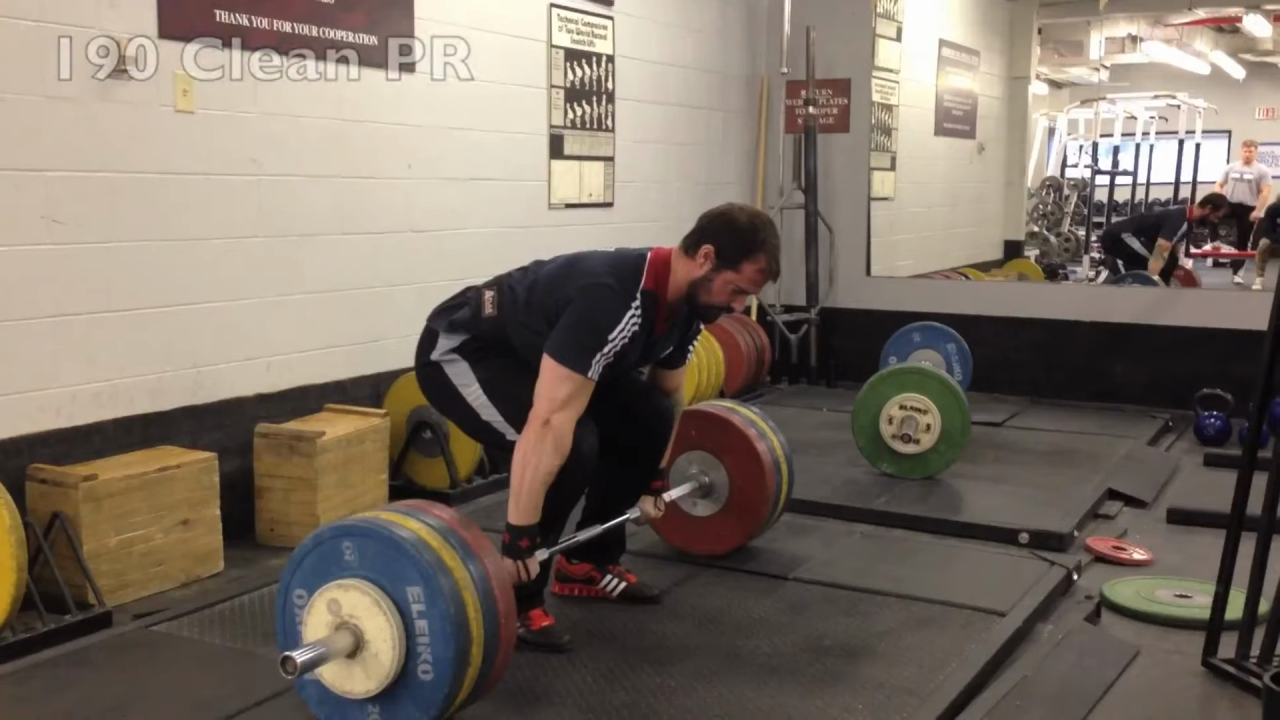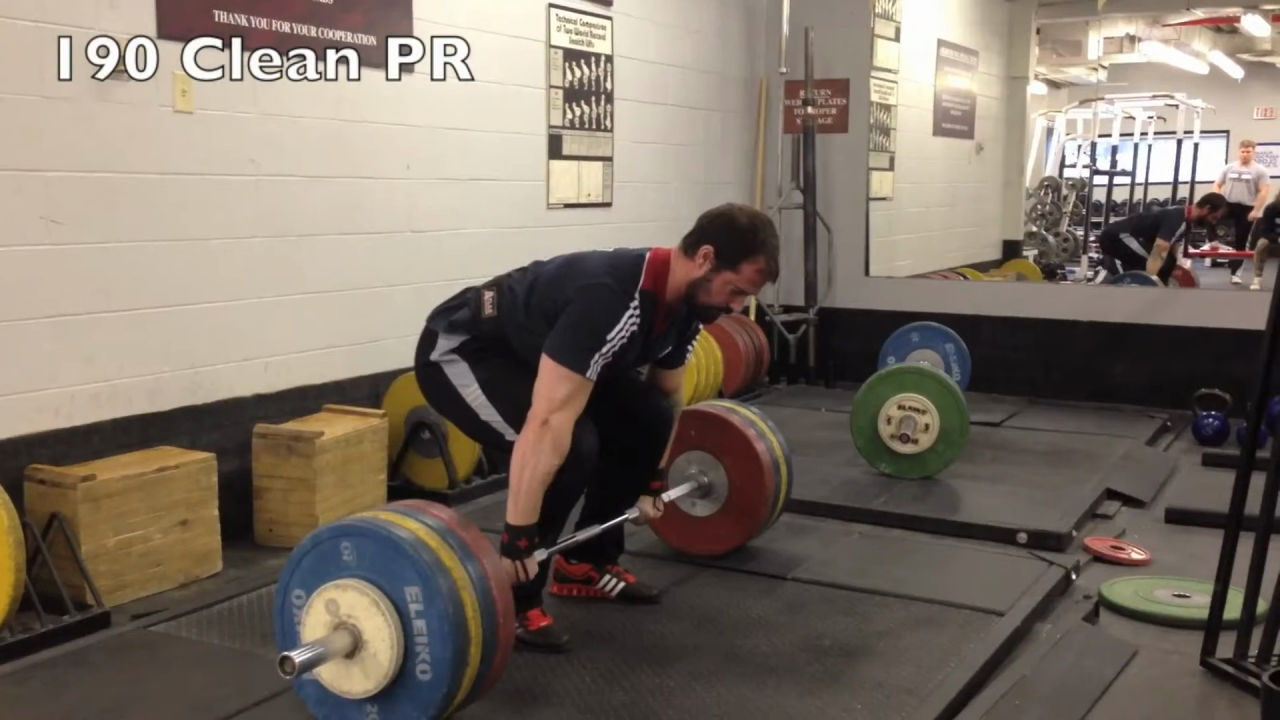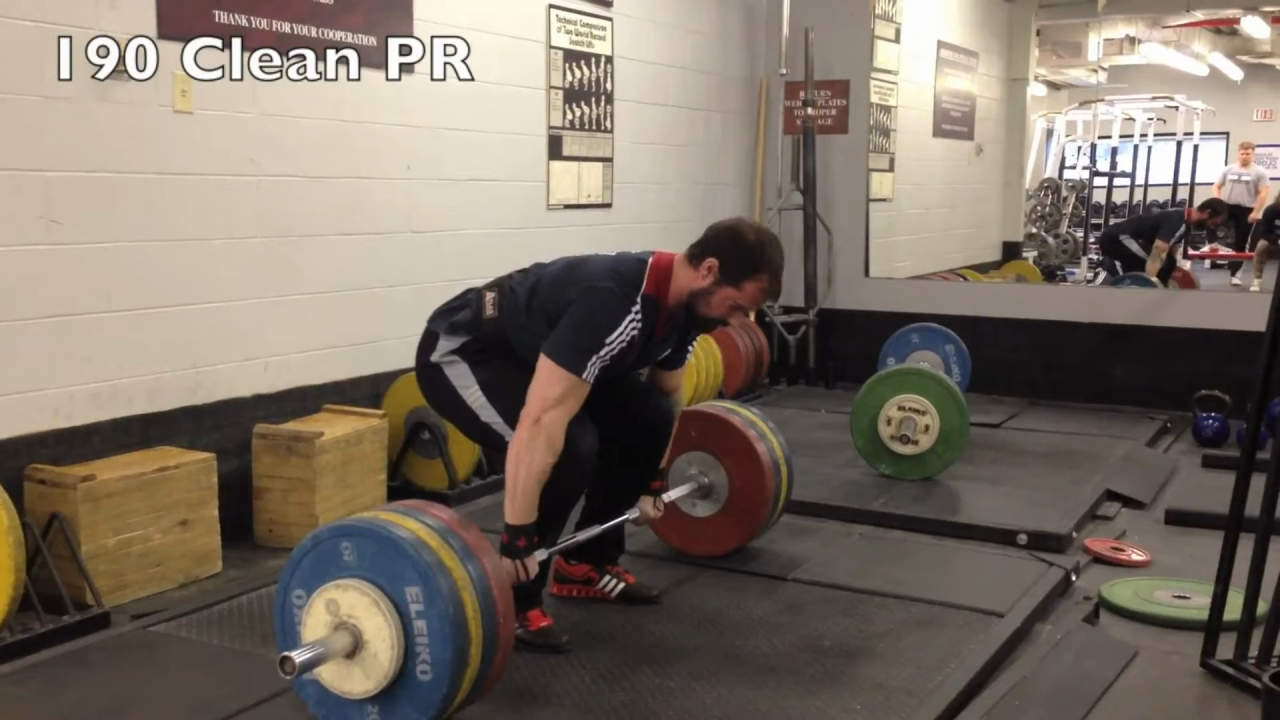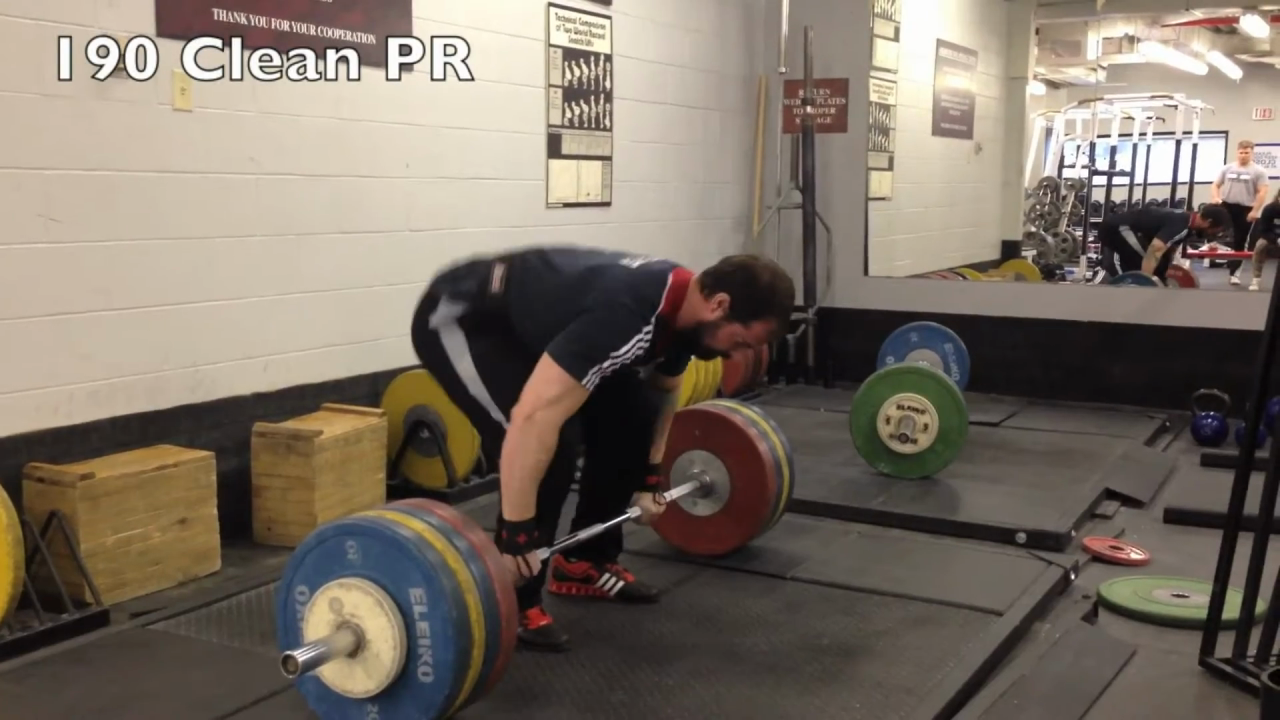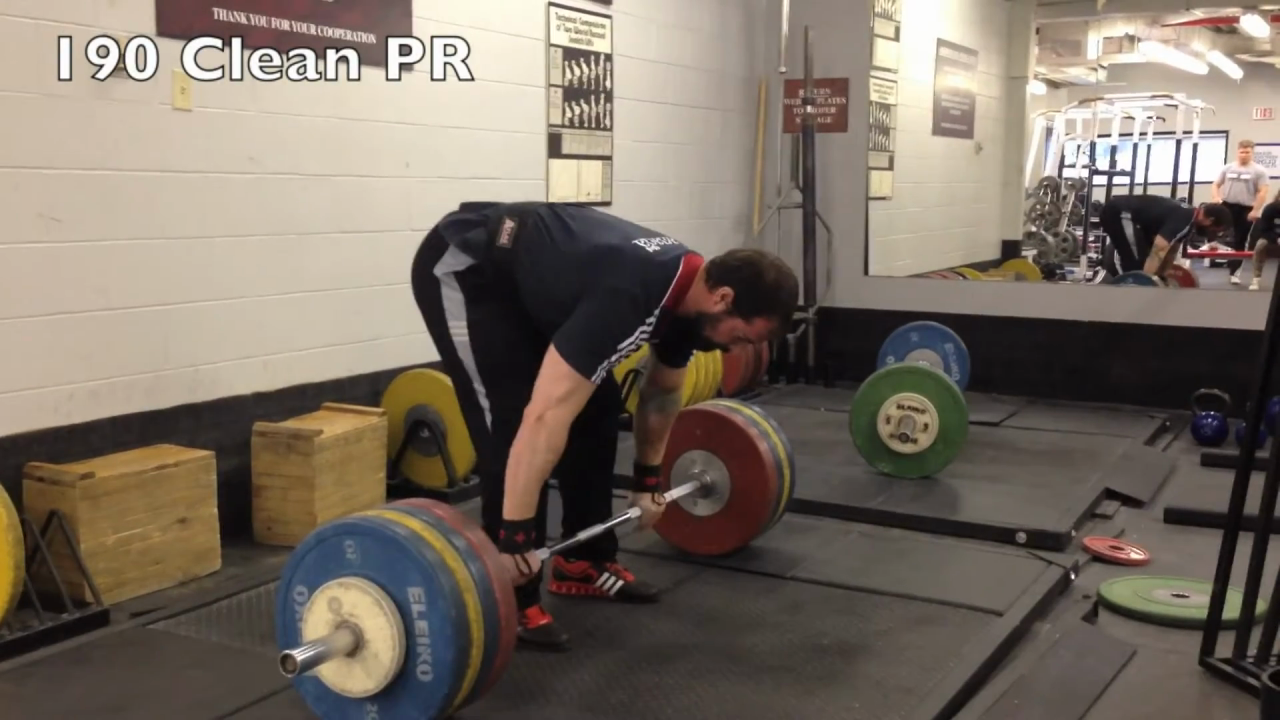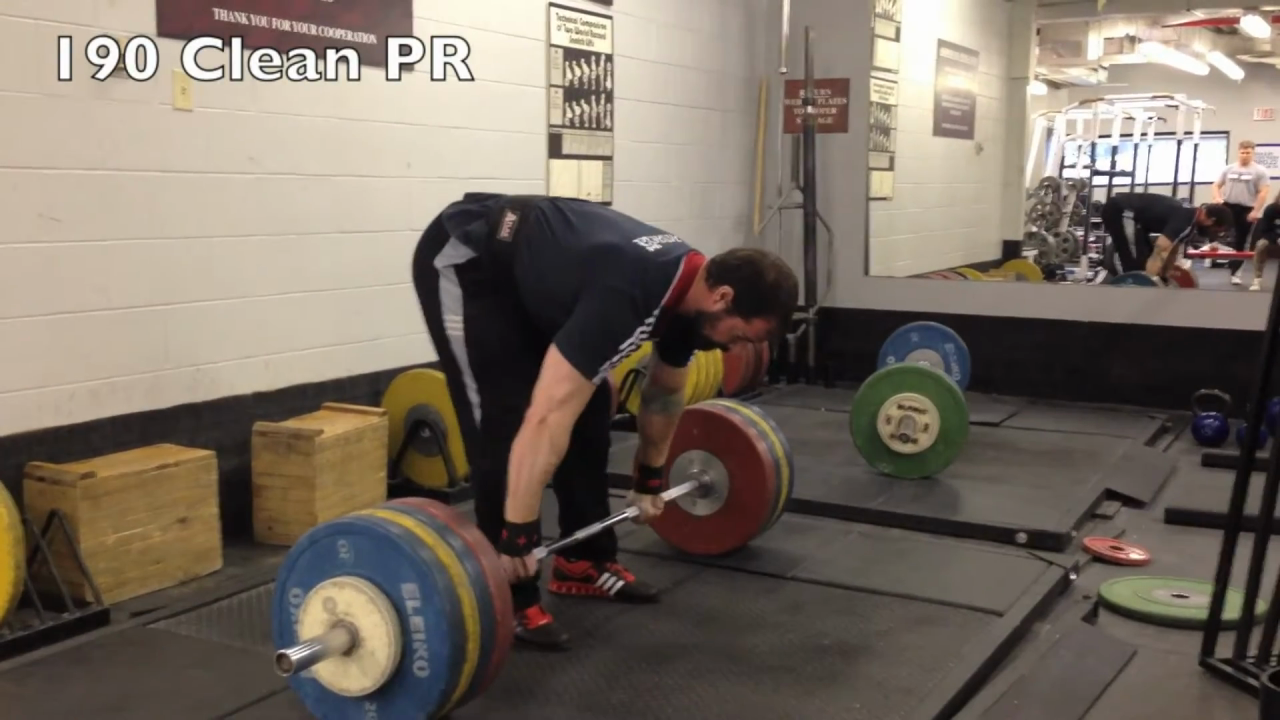
dt=0.3s
person 1, frame 1
left shoulder: (684, 303)
right shoulder: (610, 297)
left elbow: (667, 394)
right elbow: (551, 421)
left wrist: (652, 483)
right wrist: (518, 540)
left hip: (529, 351)
right hip: (460, 351)
left knee: (648, 418)
right knee: (574, 445)
left ankle: (587, 563)
right ankle: (513, 597)
person 1, frame 2
left shoulder: (682, 303)
right shoulder: (608, 297)
left elbow: (666, 393)
right elbow: (548, 422)
left wrist: (652, 482)
right wrist: (517, 539)
left hip: (528, 351)
right hip: (460, 352)
left knee: (648, 418)
right knee: (572, 447)
left ankle: (586, 562)
right ankle: (511, 599)
person 1, frame 3
left shoulder: (678, 298)
right shoulder: (612, 303)
left elbow: (666, 393)
right elbow: (540, 421)
left wrist: (651, 484)
right wrist: (517, 540)
left hip: (527, 350)
right hip: (459, 353)
left knee: (649, 418)
right knee: (572, 445)
left ankle: (586, 562)
right ankle: (510, 599)
person 1, frame 4
left shoulder: (681, 302)
right shoulder: (625, 315)
left elbow: (662, 390)
right elbow: (532, 419)
left wrist: (648, 479)
right wrist: (516, 536)
left hip: (521, 327)
right hip: (459, 319)
left knee: (634, 412)
right knee: (557, 438)
left ankle: (585, 561)
right ankle: (510, 598)
person 1, frame 5
left shoulder: (689, 285)
right shoulder: (628, 296)
left elbow: (662, 391)
right elbow: (546, 417)
left wrist: (648, 480)
right wrist: (515, 535)
left hip: (525, 272)
right hip: (463, 266)
left knee: (597, 407)
right knee: (512, 420)
left ankle: (583, 561)
person 1, frame 6
left shoulder: (688, 283)
right shoulder: (628, 296)
left elbow: (664, 393)
right elbow: (547, 418)
left wrist: (649, 480)
right wrist: (517, 536)
left hip: (524, 266)
right hip: (465, 258)
left knee: (588, 407)
right knee: (505, 419)
left ankle: (584, 561)
right ankle: (507, 595)
